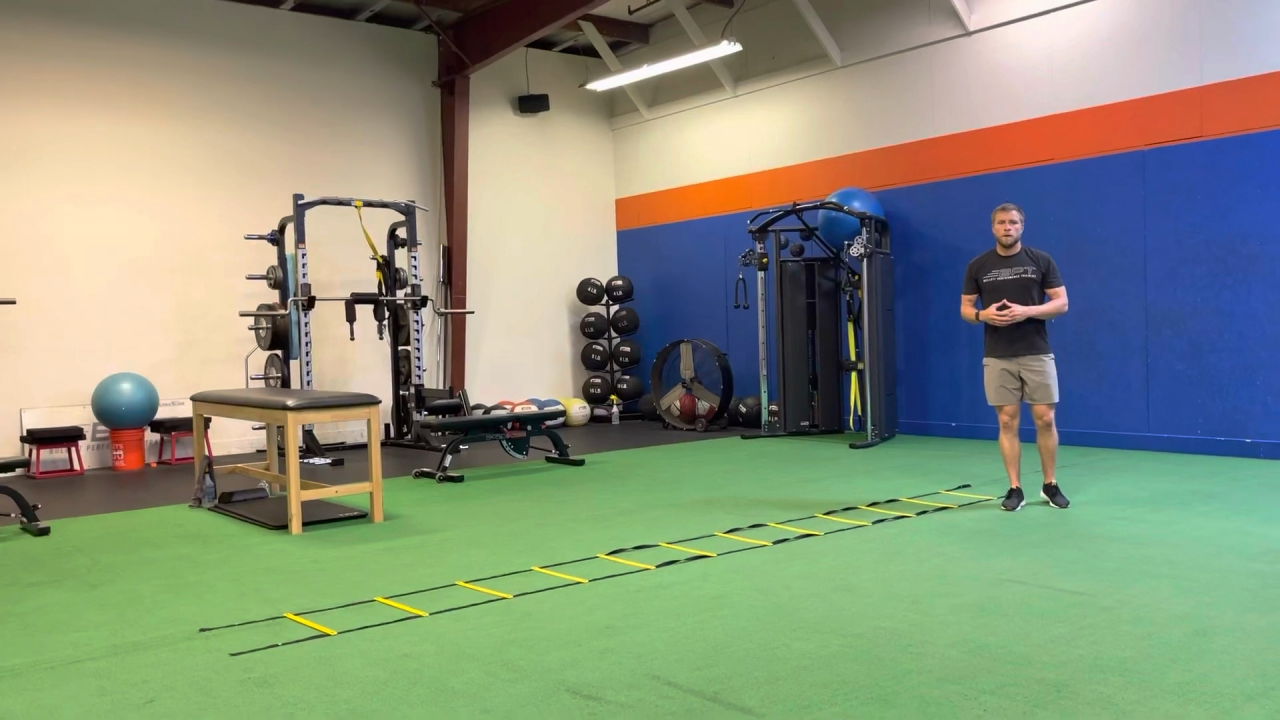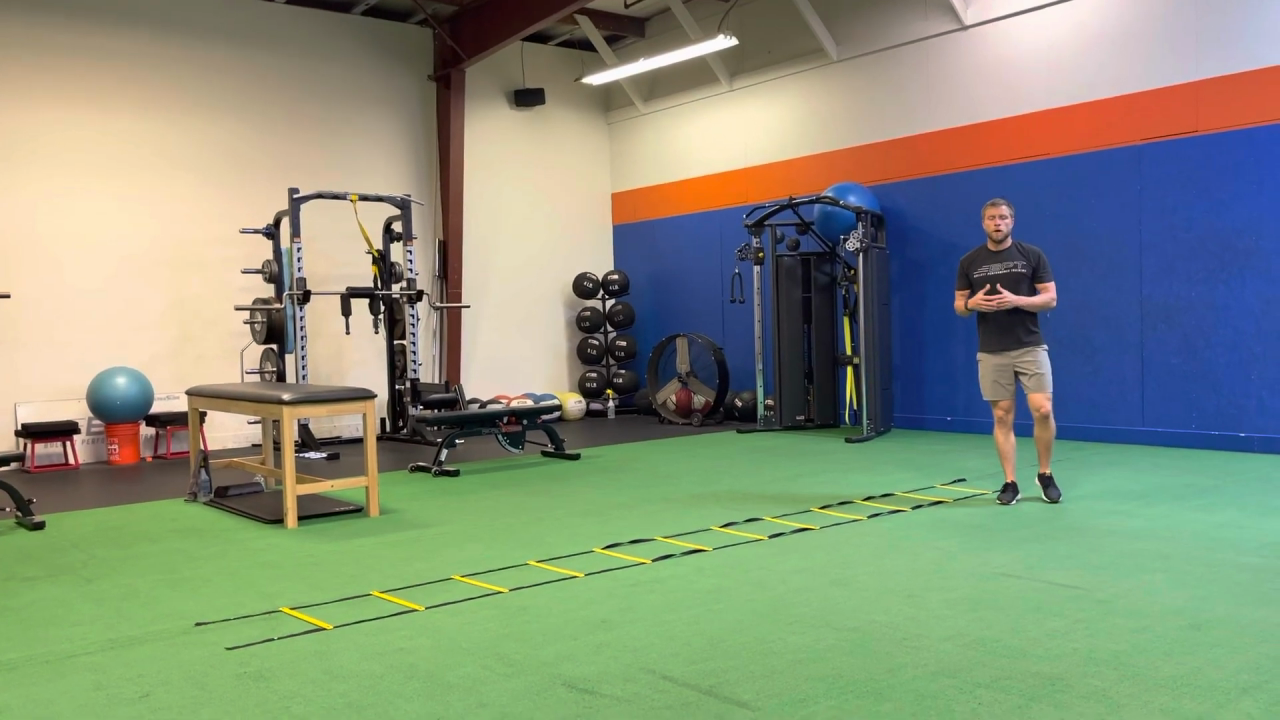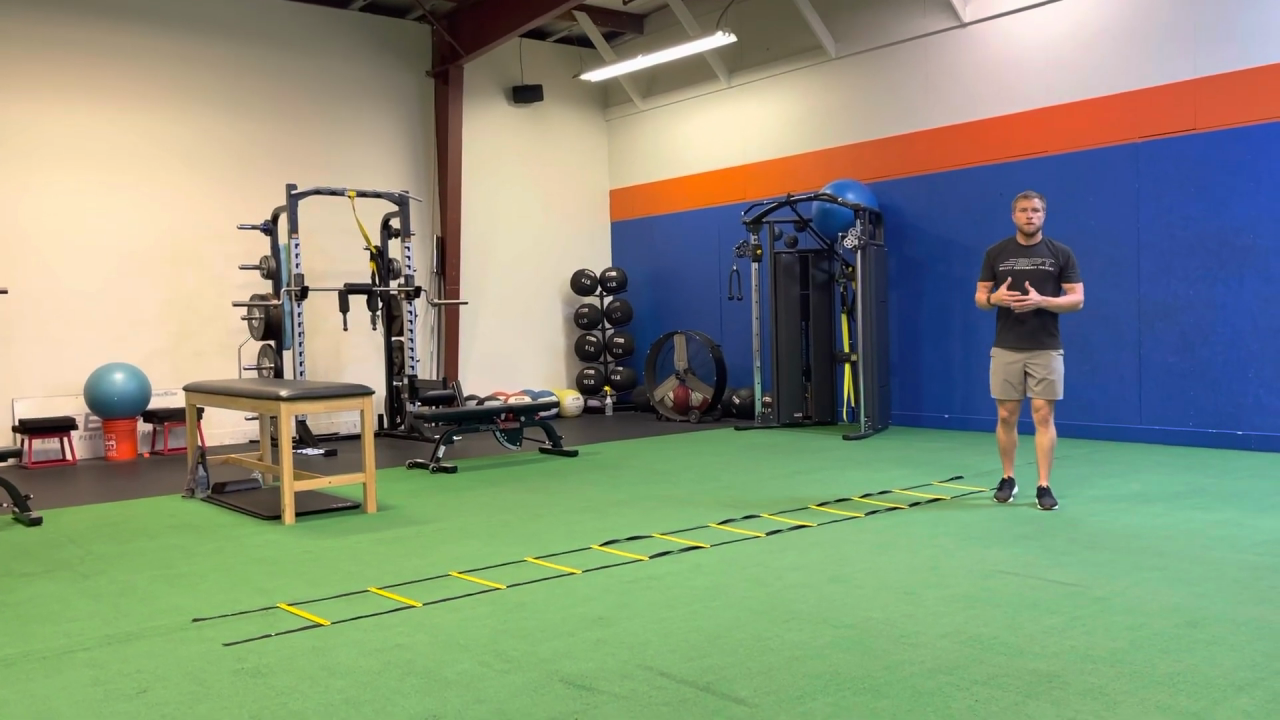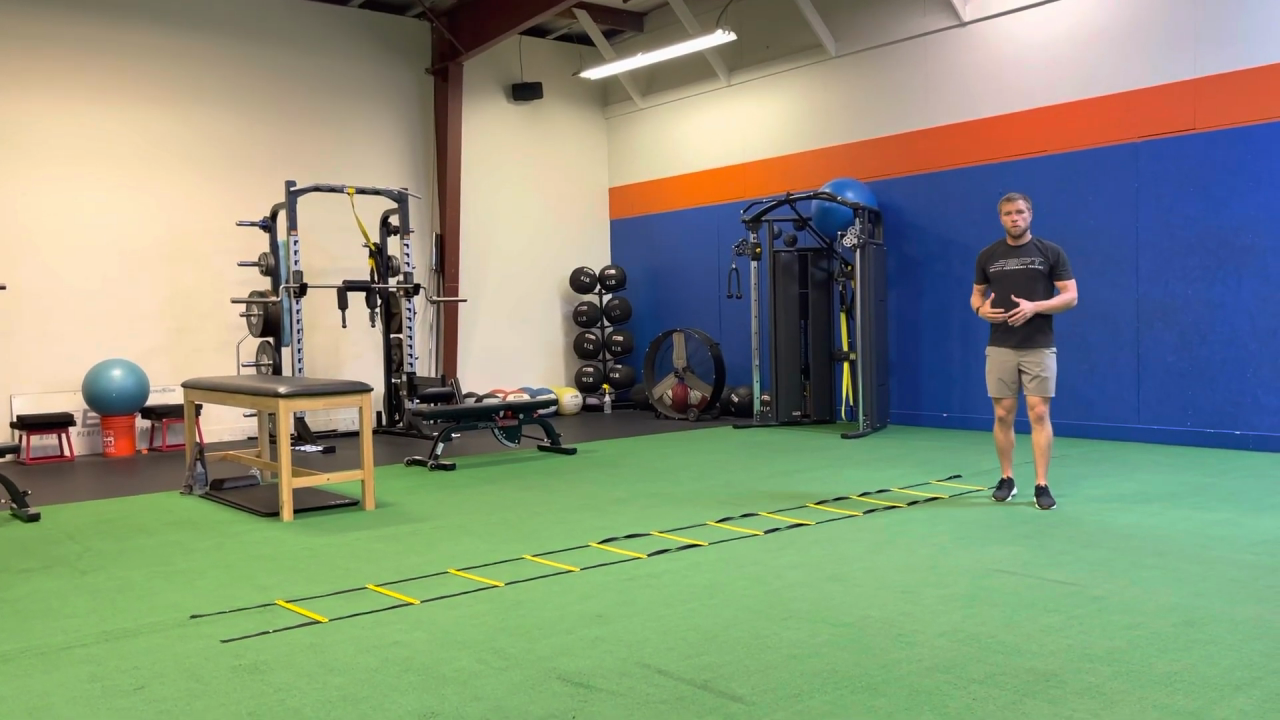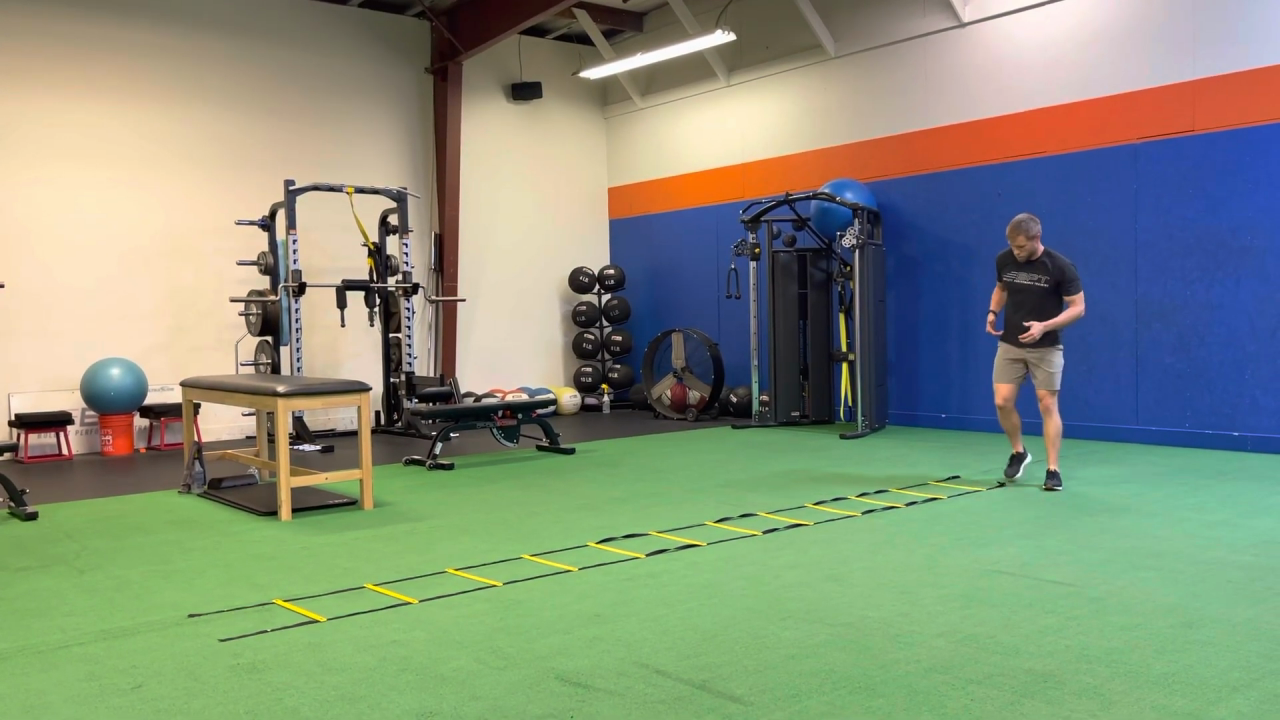
dt=1s
person 1, frame 1
left shoulder: (1041, 260)
right shoulder: (978, 265)
left elbow: (1061, 303)
right elbow: (966, 308)
left wrist: (1027, 311)
right wrist: (983, 315)
left hip: (1037, 354)
right hip: (997, 357)
left knee: (1045, 419)
right knee: (1007, 421)
left ankle: (1050, 485)
right ankle: (1015, 488)
person 1, frame 2
left shoulder: (1032, 255)
right shoulder: (969, 261)
left elbow: (1050, 299)
right elbow: (959, 306)
left wrist: (1015, 300)
right wrist: (972, 305)
left hip: (1031, 347)
right hip: (991, 352)
left knee: (1043, 410)
right knee: (1003, 417)
left ankle: (1045, 475)
right ankle: (1010, 482)
person 1, frame 3
left shoulder: (1061, 254)
right shoulder: (995, 253)
left elbow: (1077, 300)
right elbow: (980, 298)
left wrist: (1040, 301)
right wrist: (994, 298)
left hip: (1046, 349)
right hip: (1006, 349)
left knee: (1044, 415)
right knee: (1006, 416)
left ankle: (1043, 485)
right ankle: (1008, 478)
person 1, frame 4
left shoulder: (1051, 252)
right shoulder: (987, 256)
left elbow: (1070, 296)
right elbow: (977, 294)
left wrist: (1034, 307)
right wrist: (981, 309)
left hip: (1039, 348)
right hip: (1000, 348)
left knee: (1039, 414)
right knee: (1003, 414)
left ankle: (1042, 485)
right ankle: (1007, 478)
person 1, frame 5
left shoulder: (1060, 266)
right shoulder: (1003, 260)
left elbow: (1078, 308)
left wrist: (1045, 326)
right wrist: (993, 313)
left hip: (1046, 347)
right hip: (1009, 344)
left knee: (1048, 405)
right knee: (1003, 402)
left ankle: (1053, 470)
right ankle: (1019, 452)
